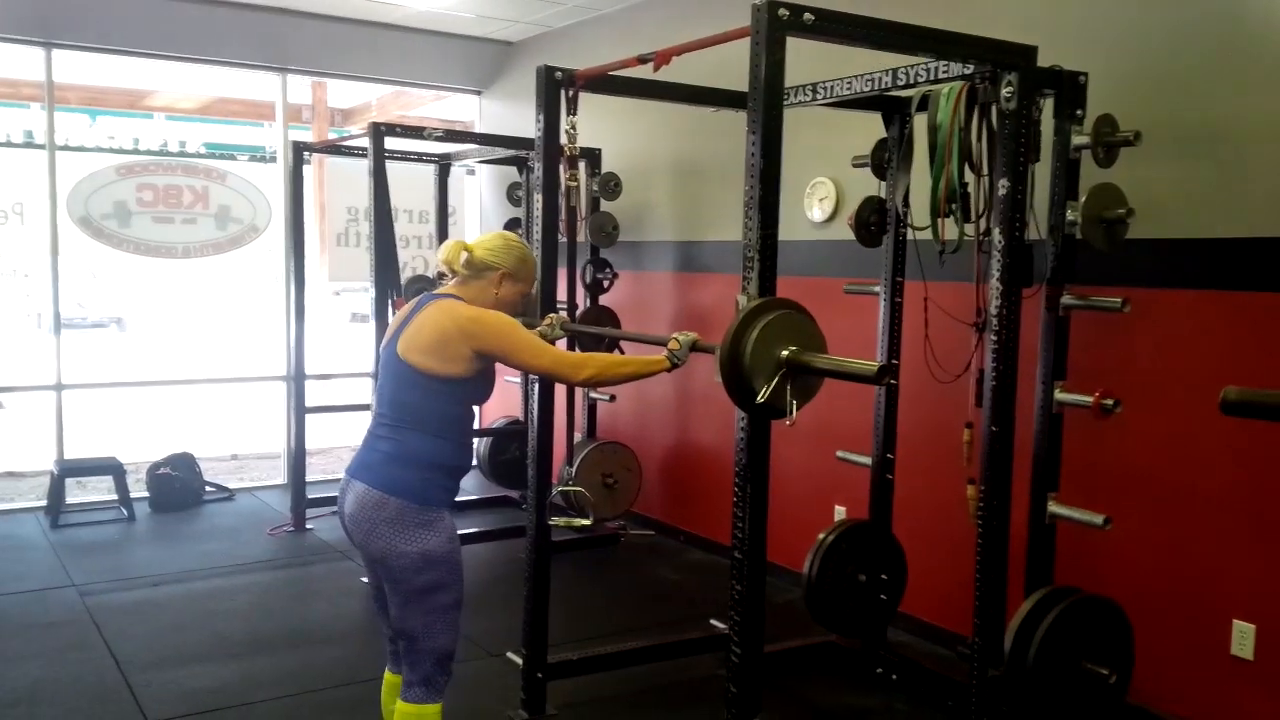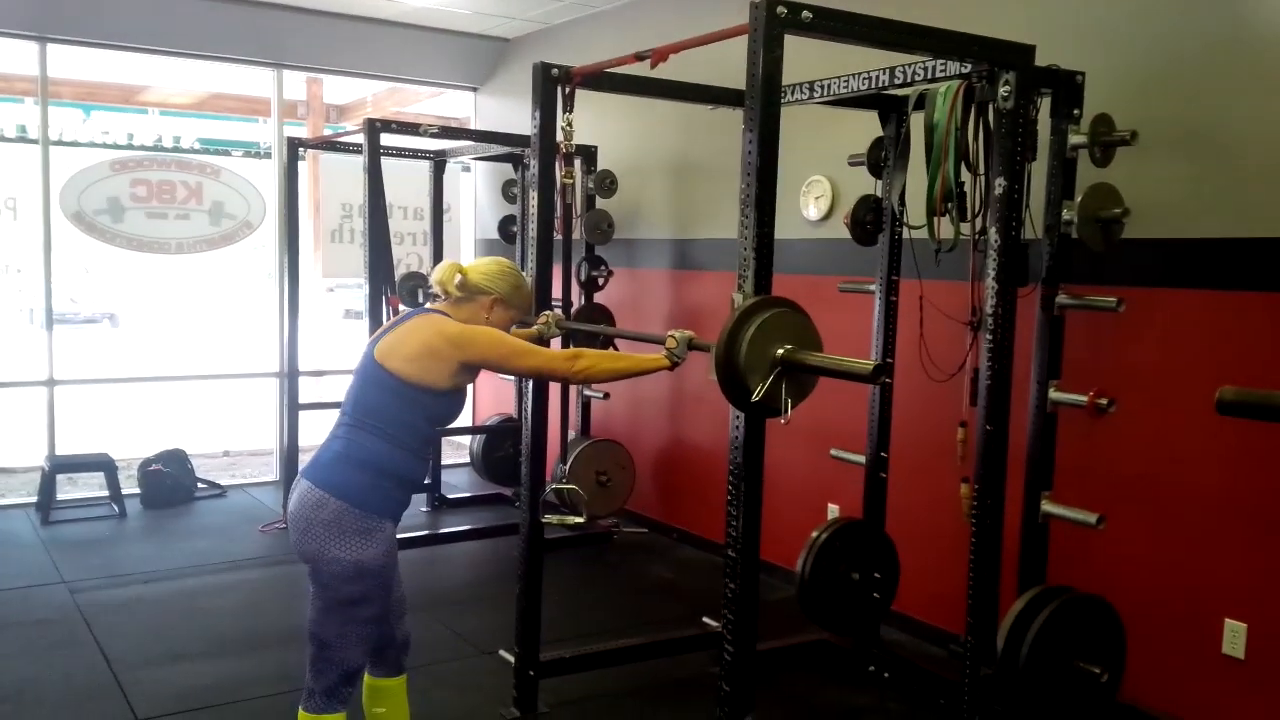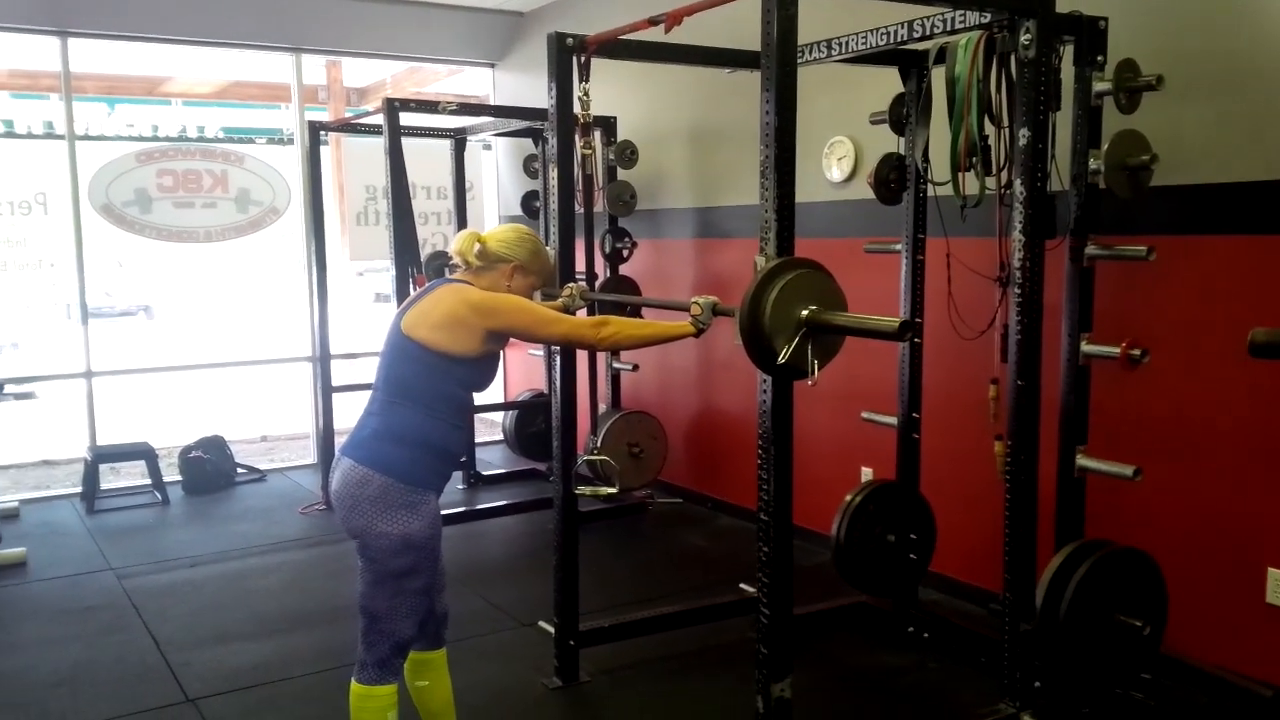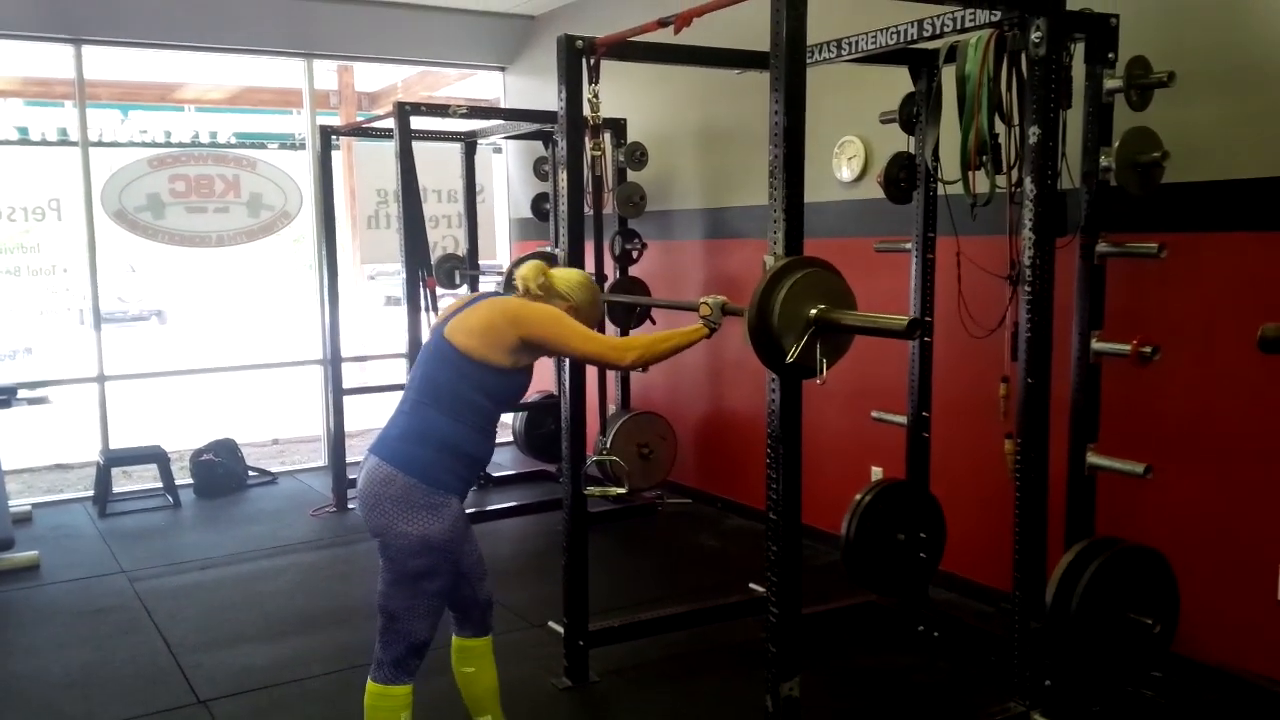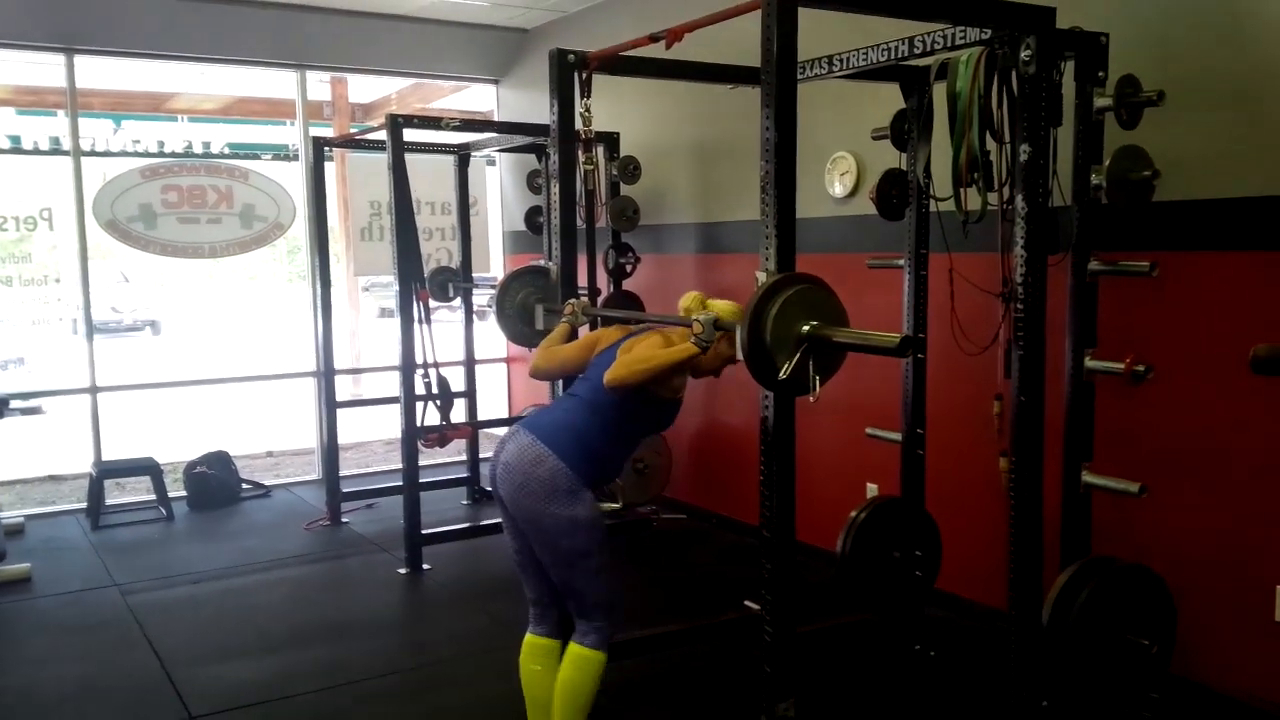
dt=1s
person 1, frame 1
left shoulder: (420, 308)
right shoulder: (470, 322)
right elbow: (578, 371)
left wrist: (540, 336)
right wrist: (667, 359)
left hip: (369, 495)
right hip: (405, 509)
left knee: (409, 653)
right knee: (429, 668)
person 1, frame 2
left shoulder: (420, 325)
right shoulder: (452, 337)
right elbow: (572, 366)
left wrist: (535, 334)
right wrist: (664, 359)
left hip: (334, 500)
right hip: (348, 515)
left knee: (388, 649)
right knee: (336, 673)
person 1, frame 3
left shoulder: (448, 296)
right shoulder: (474, 306)
right elbow: (596, 334)
left wrist: (561, 305)
right wrist: (690, 327)
left hip: (378, 476)
right hip: (389, 490)
left knee: (428, 627)
right knee: (385, 648)
person 1, frame 4
left shoulder: (491, 307)
right shoulder: (520, 316)
right elbow: (624, 354)
right wrist: (704, 327)
left hip: (416, 480)
right hip: (413, 492)
left knee: (475, 611)
right knee: (403, 648)
person 1, frame 5
left shoulder: (626, 331)
right shoulder: (670, 344)
left elbow: (540, 364)
right elbow: (617, 378)
left wrist: (568, 322)
right wrist: (691, 351)
left hip: (516, 456)
right hip: (550, 477)
left knee: (547, 616)
right knee: (593, 623)
